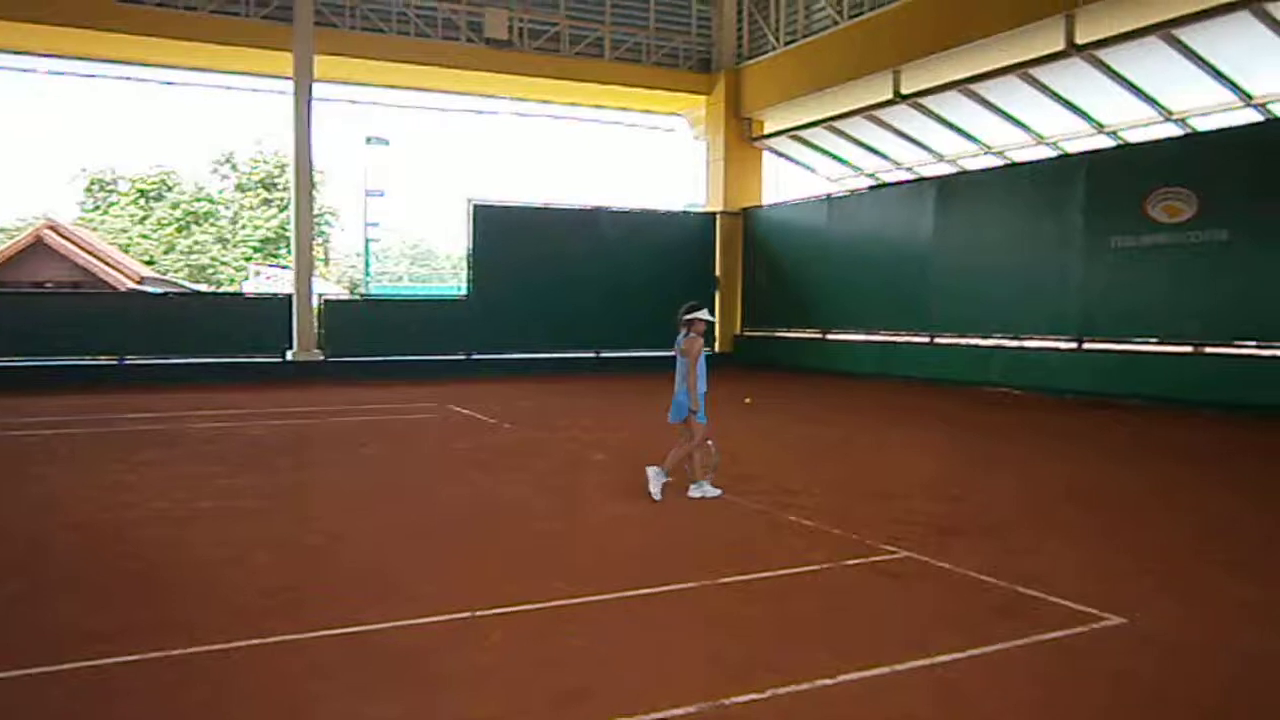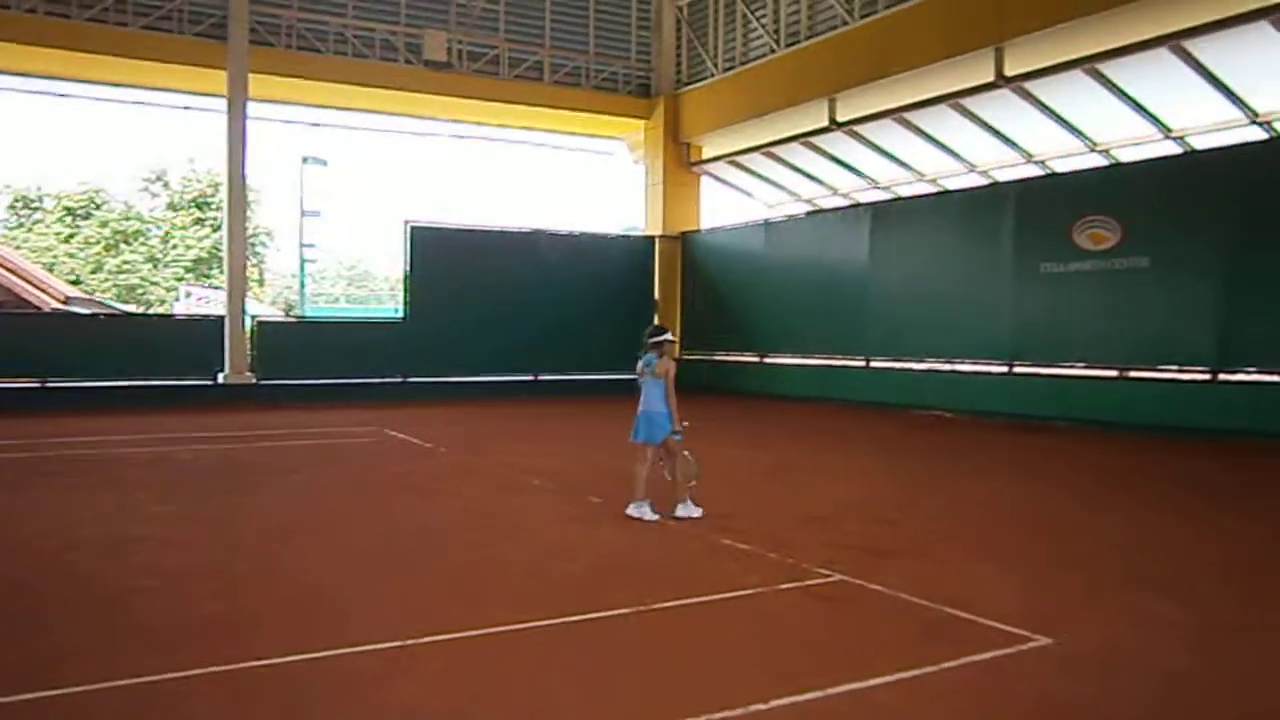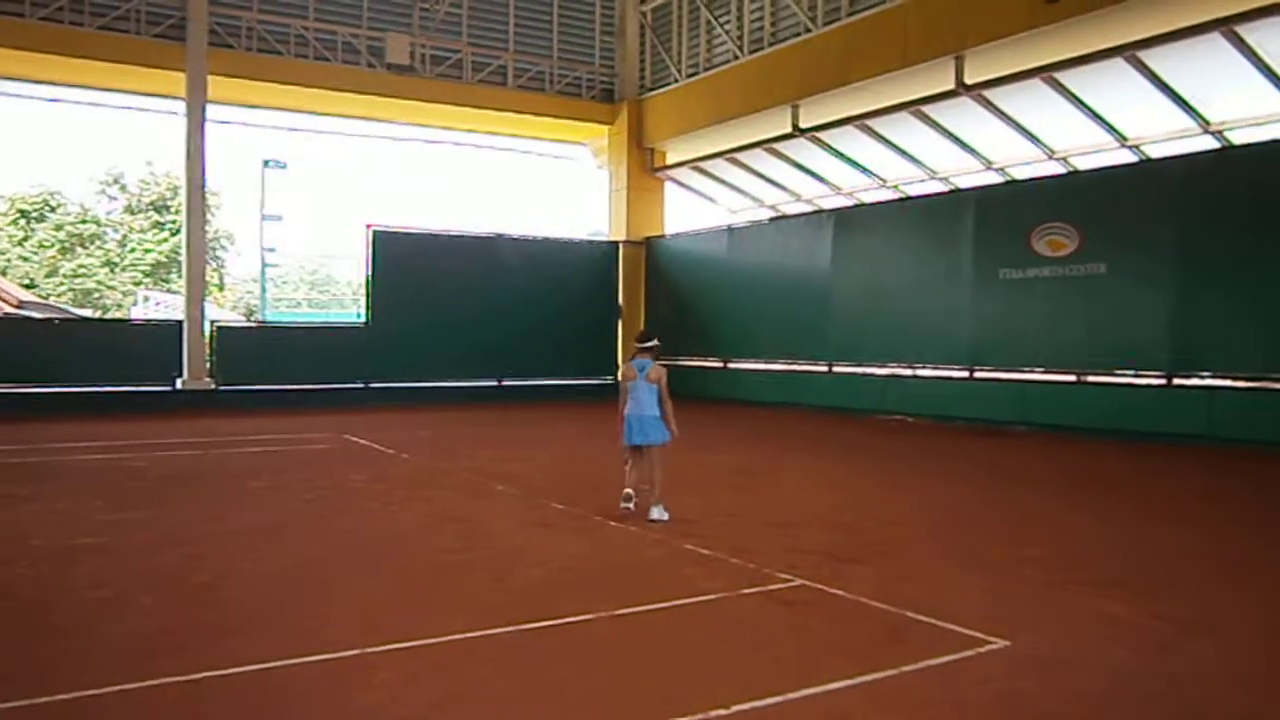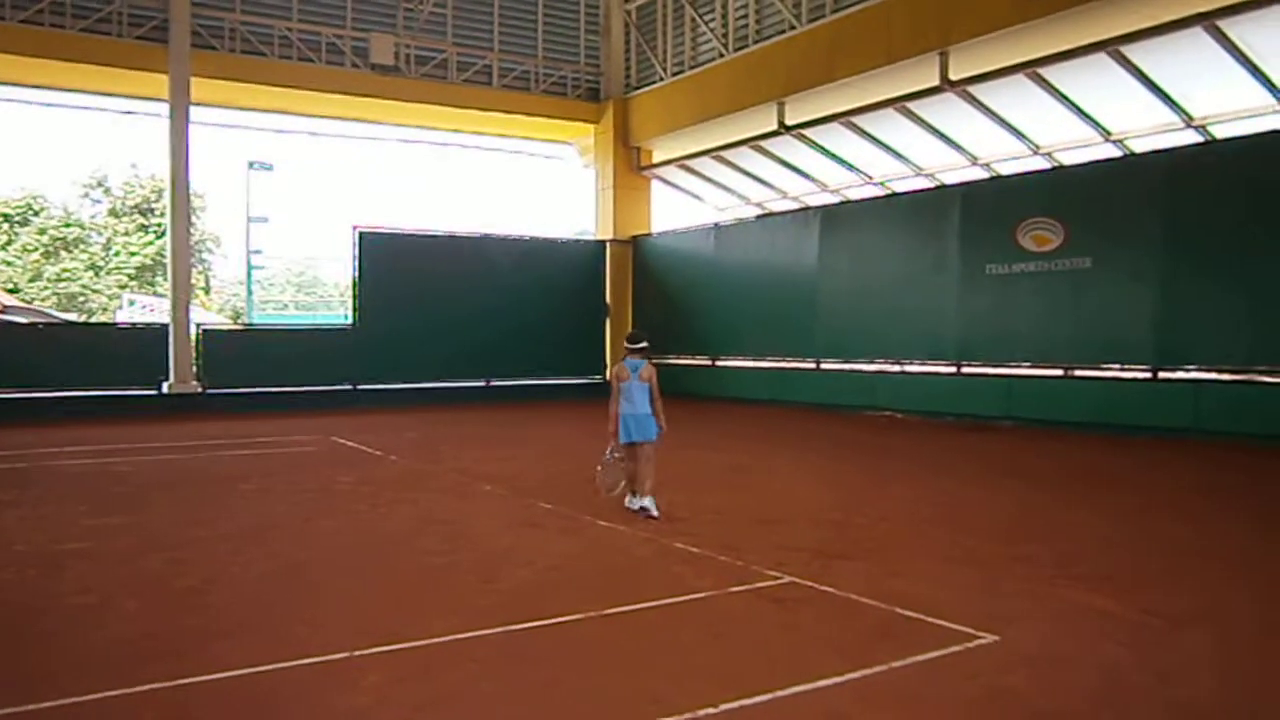
dt=0.3s
person 1, frame 1
left shoulder: (681, 341)
right shoulder: (696, 341)
right elbow: (691, 373)
right wrist: (694, 401)
left hip: (684, 396)
right hip: (691, 397)
left knee: (700, 439)
right knee: (694, 441)
left ankle: (699, 484)
right ankle: (660, 472)
person 1, frame 2
left shoulder: (641, 364)
right shoulder: (668, 364)
right elbow: (670, 394)
right wrist: (676, 422)
left hip: (644, 415)
right hip: (662, 416)
left knee: (646, 460)
right knee: (674, 461)
left ankle: (639, 504)
right ankle: (684, 504)
person 1, frame 3
left shoulder: (626, 369)
right shoulder: (659, 370)
left elbow: (623, 398)
right elbow: (665, 399)
left wrist: (621, 422)
right wrist: (672, 423)
left hip: (631, 418)
right hip: (651, 419)
left knee: (635, 461)
right knee: (654, 466)
left ankle: (628, 491)
right ankle: (656, 508)
person 1, frame 4
left shoulder: (618, 369)
right shoulder: (650, 370)
left elbow: (615, 397)
right elbow: (656, 397)
left wrist: (612, 423)
right wrist: (661, 420)
left hip: (625, 418)
right hip: (645, 418)
left knee: (631, 460)
right knee: (646, 462)
left ankle: (634, 497)
right ankle: (646, 499)
